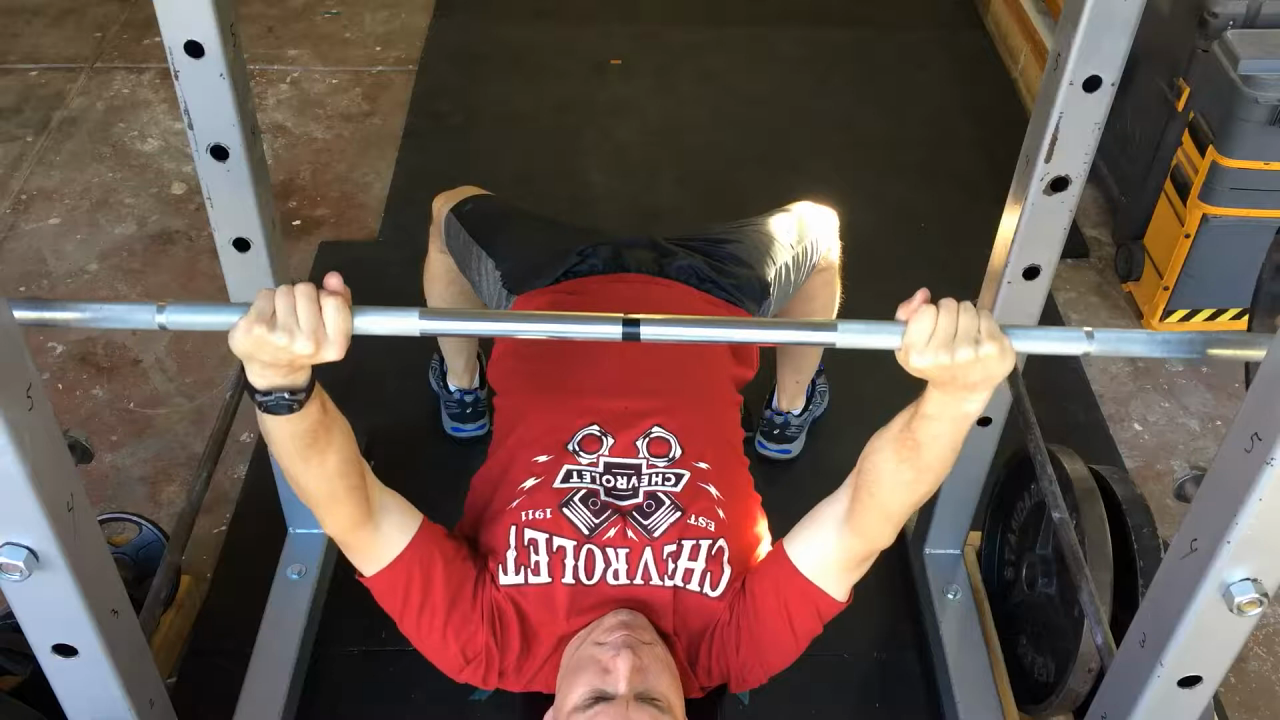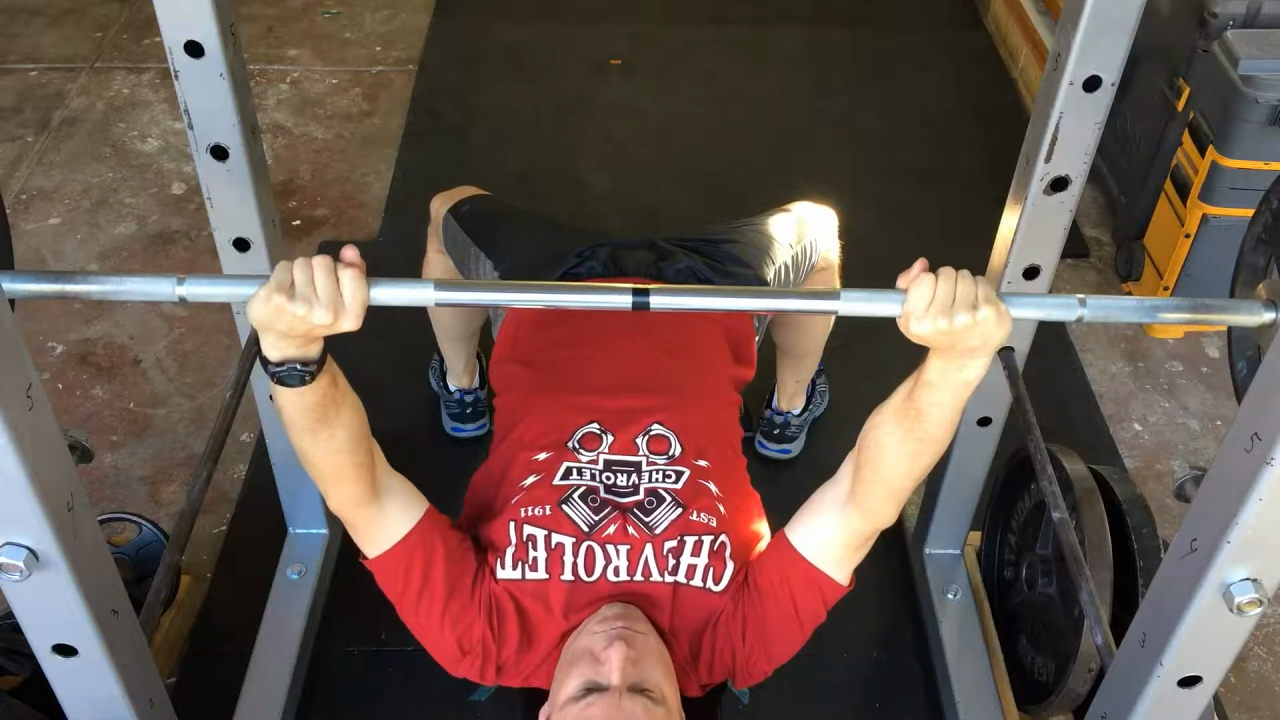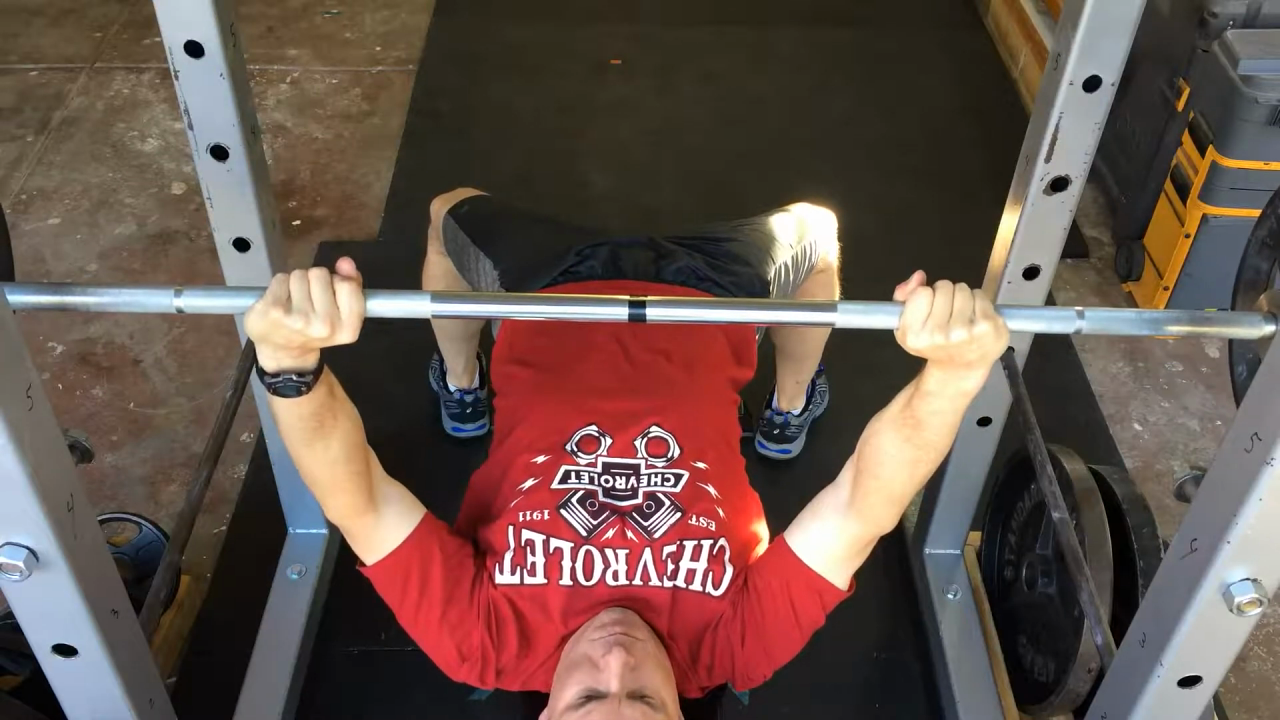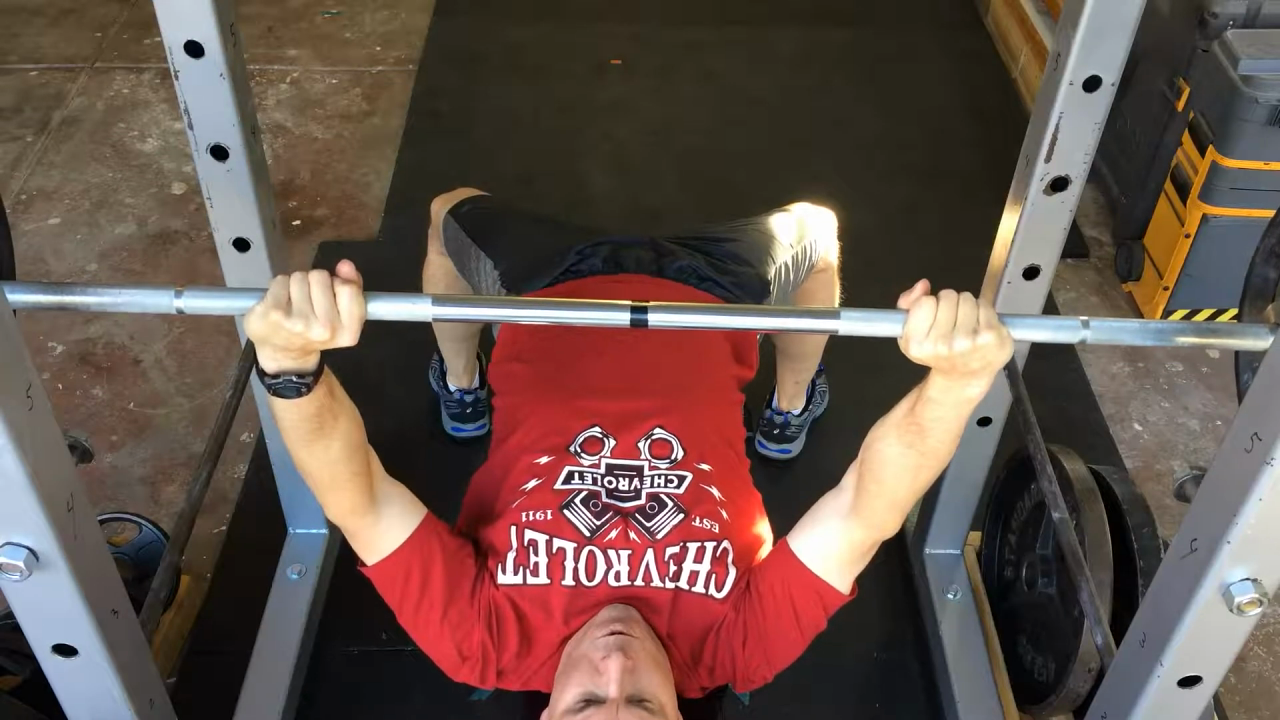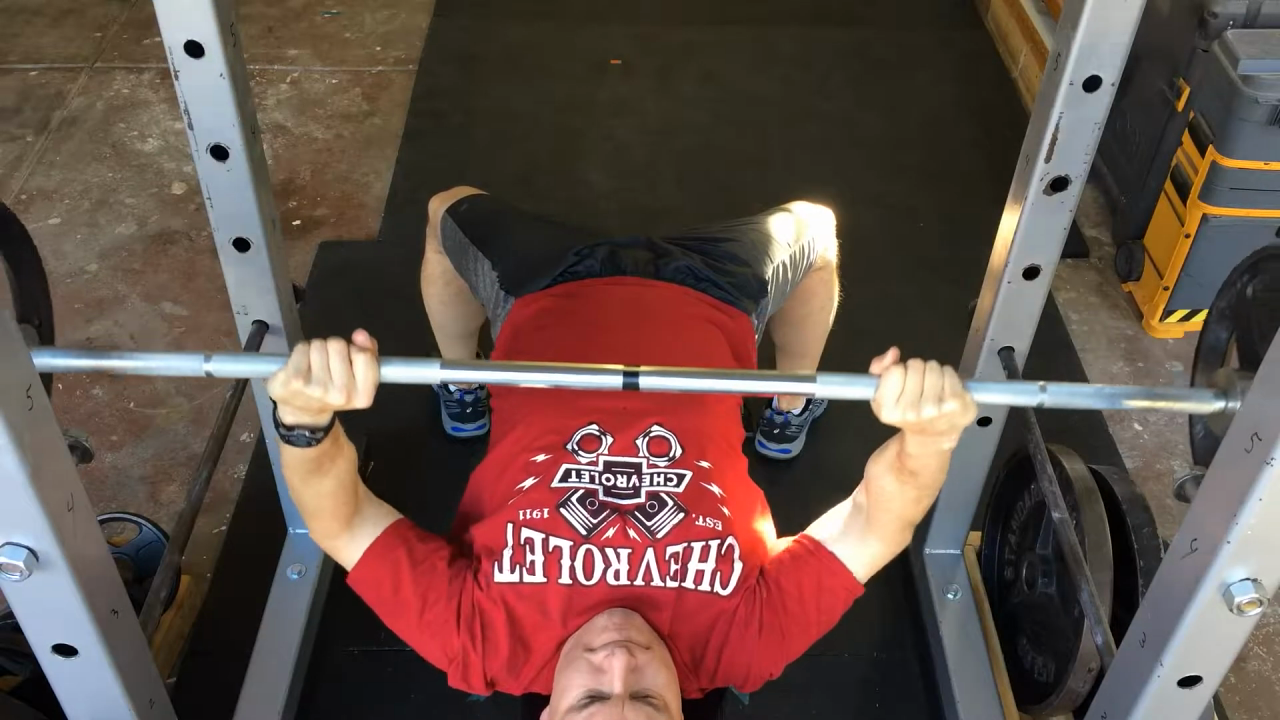
dt=0.7s
person 1, frame 1
left shoulder: (485, 641)
right shoulder: (737, 642)
left elbow: (351, 511)
right elbow: (864, 520)
left wrist: (280, 376)
right wrist: (960, 388)
left knee: (456, 209)
right knee: (815, 224)
person 1, frame 2
left shoulder: (482, 635)
right shoulder: (736, 639)
left elbow: (360, 491)
right elbow: (865, 499)
left wrist: (292, 348)
right wrist: (957, 355)
left knee: (456, 211)
right knee: (813, 227)
left ankle: (462, 394)
person 1, frame 3
left shoulder: (484, 640)
right shoulder: (736, 641)
left elbow: (359, 501)
right elbow: (865, 505)
left wrist: (289, 359)
right wrist: (955, 367)
left knee: (456, 213)
right knee: (813, 227)
person 1, frame 4
left shoulder: (483, 642)
right shoulder: (736, 645)
left elbow: (359, 502)
right elbow: (867, 511)
left wrist: (289, 361)
right wrist: (960, 375)
left knee: (456, 212)
right knee: (811, 226)
person 1, frame 5
left shoulder: (481, 641)
right shoulder: (744, 639)
left elbow: (341, 522)
right elbow: (880, 522)
left wrist: (305, 417)
right wrist: (932, 432)
left knee: (452, 209)
right knee: (811, 224)
